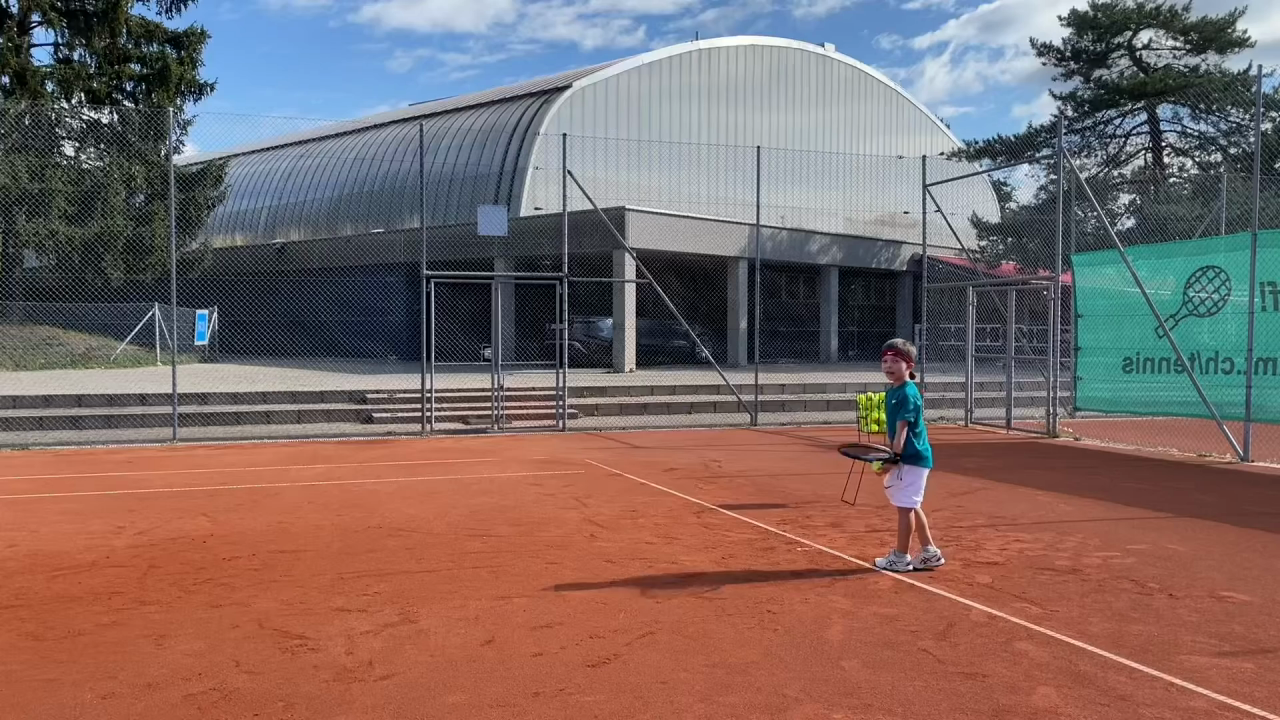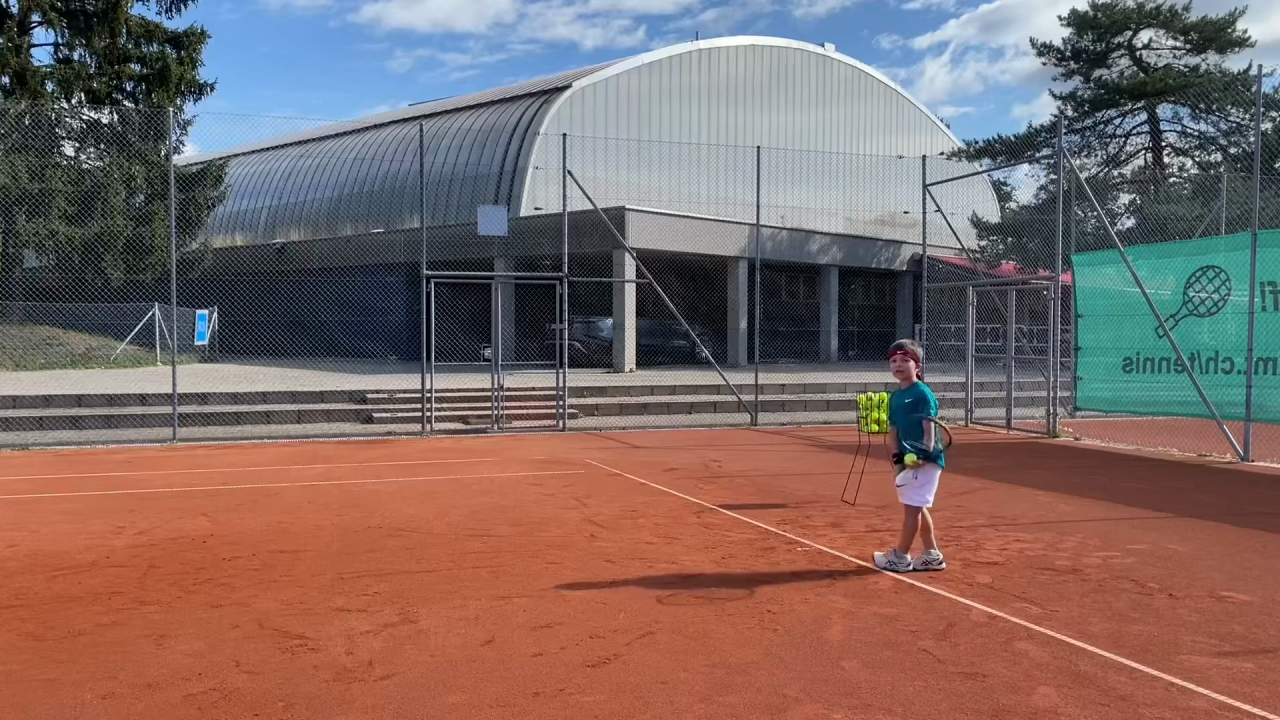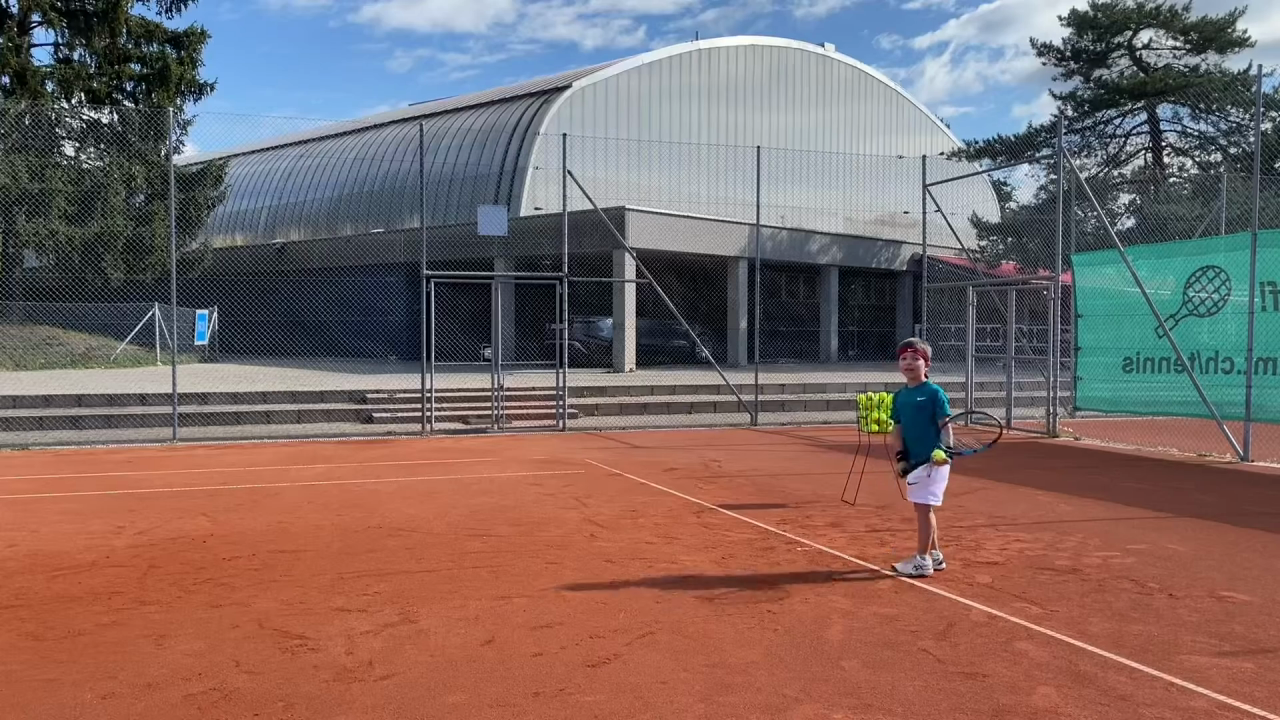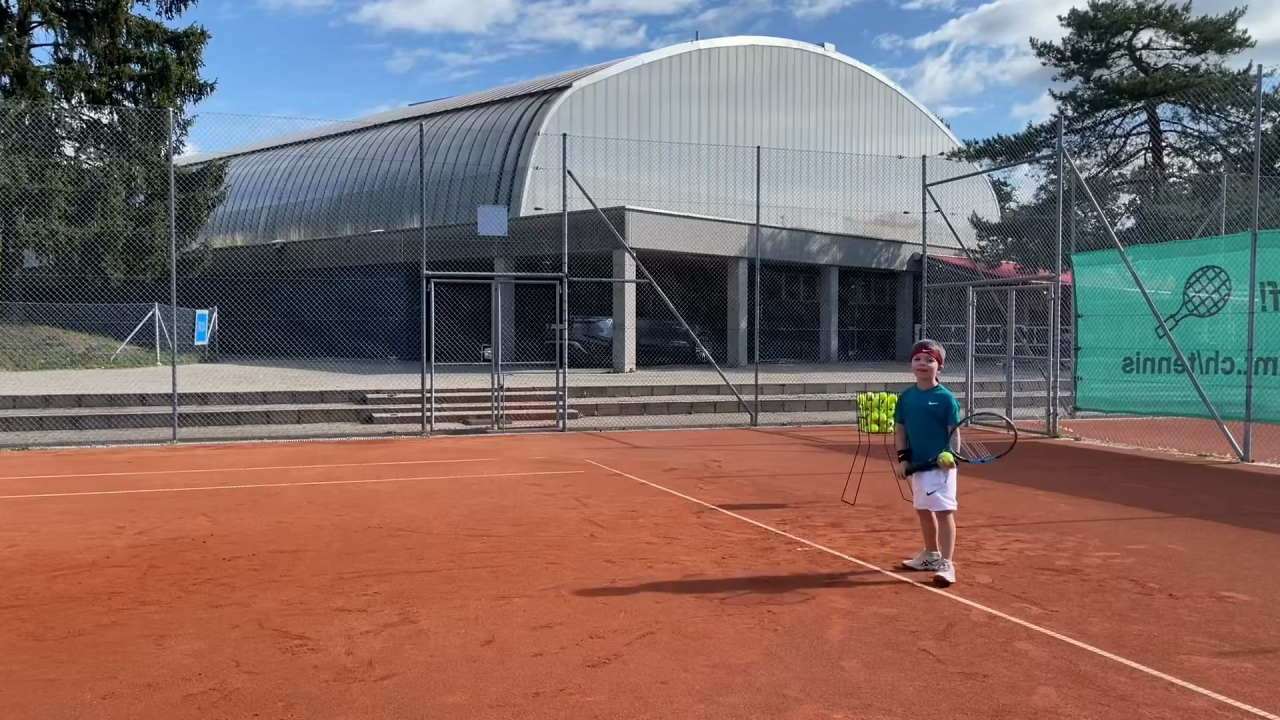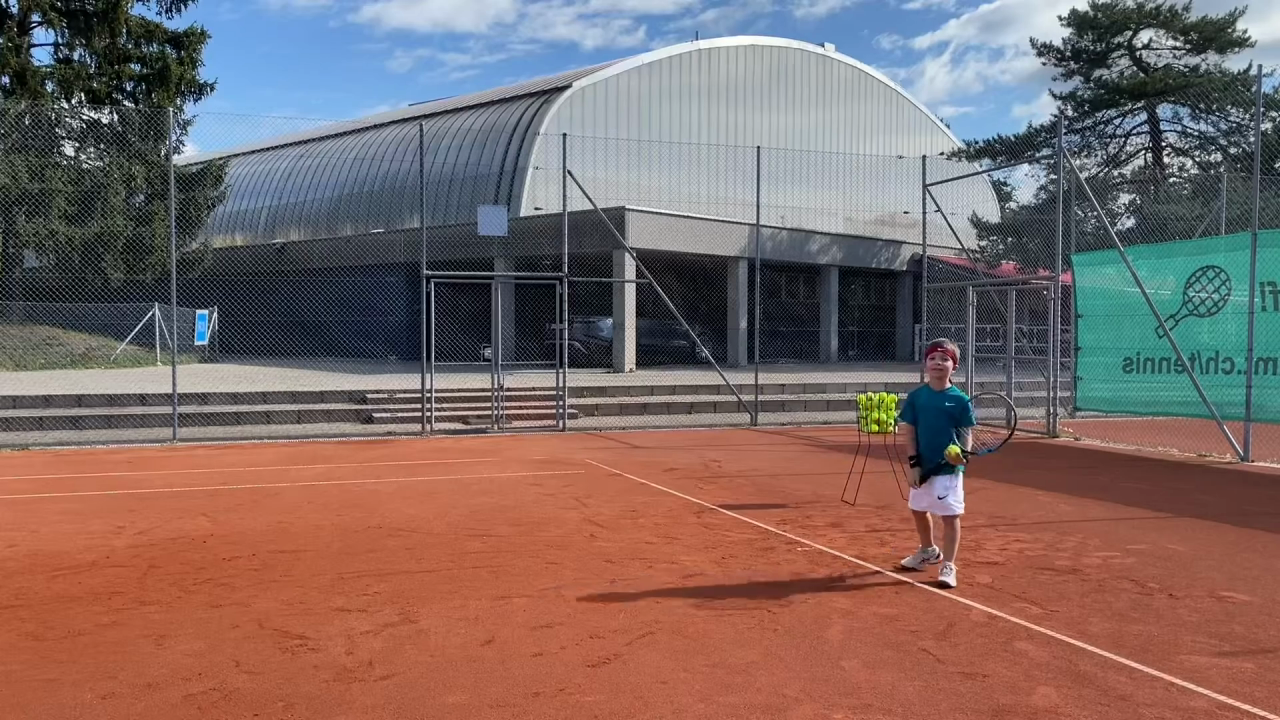
dt=0.2s
person 1, frame 1
left shoulder: (907, 395)
right shoulder: (893, 392)
left elbow: (901, 430)
left hip: (911, 459)
right hip: (913, 458)
left knee: (904, 507)
right knee: (911, 507)
left ankle: (901, 557)
right ankle: (930, 553)
person 1, frame 2
left shoulder: (923, 394)
right shoulder: (895, 396)
left elbow: (928, 426)
right elbow: (894, 431)
right wrist: (898, 459)
left hip: (924, 460)
left knee: (912, 506)
right knee: (917, 508)
left ankle: (900, 557)
right ankle: (932, 555)
person 1, frame 3
left shoulder: (934, 393)
right shoulder: (899, 396)
left elbow: (944, 425)
right elbow: (897, 430)
left wrist: (946, 451)
right wrist: (900, 458)
left hip: (934, 460)
right hip: (915, 461)
left knee: (923, 506)
right knee: (922, 507)
left ankle: (922, 560)
right ankle: (933, 555)
person 1, frame 4
left shoulder: (945, 398)
right shoulder: (906, 396)
left elbow: (953, 432)
right elbow: (900, 429)
right wrist: (903, 457)
left hip: (941, 465)
right hip: (918, 464)
left knee: (944, 511)
right knee: (923, 509)
left ankle: (946, 565)
right ankle: (932, 554)
person 1, frame 5
left shoulder: (960, 399)
right shoulder: (916, 396)
left elbow: (965, 433)
right elbow: (909, 431)
right wrist: (913, 464)
left hip: (949, 468)
right hip: (923, 467)
left knee: (950, 516)
right knee: (918, 510)
left ankle: (948, 566)
right ankle: (929, 550)
